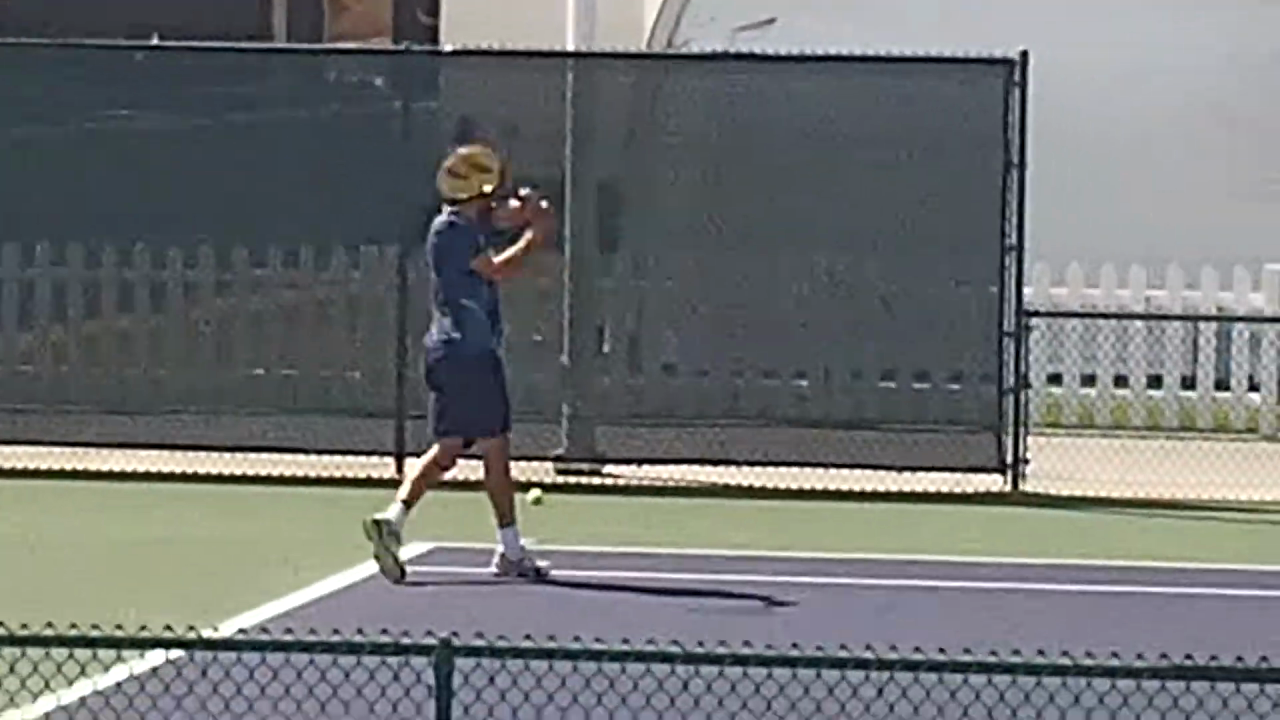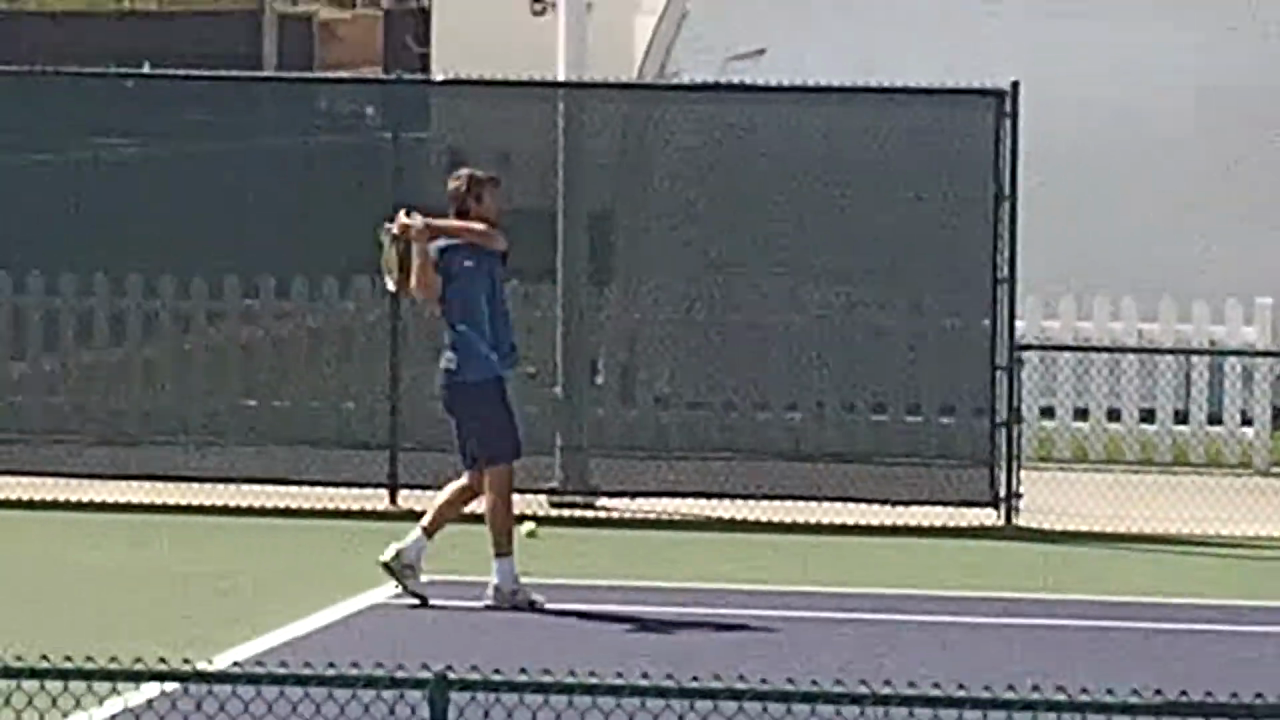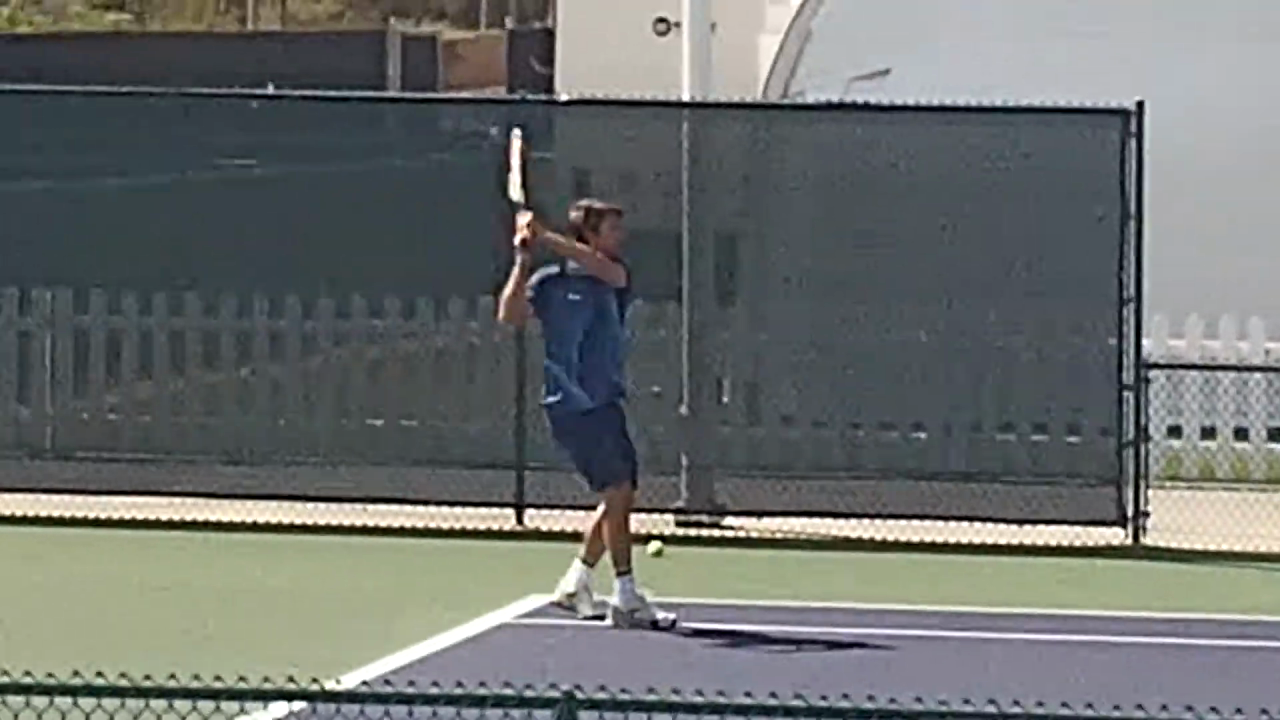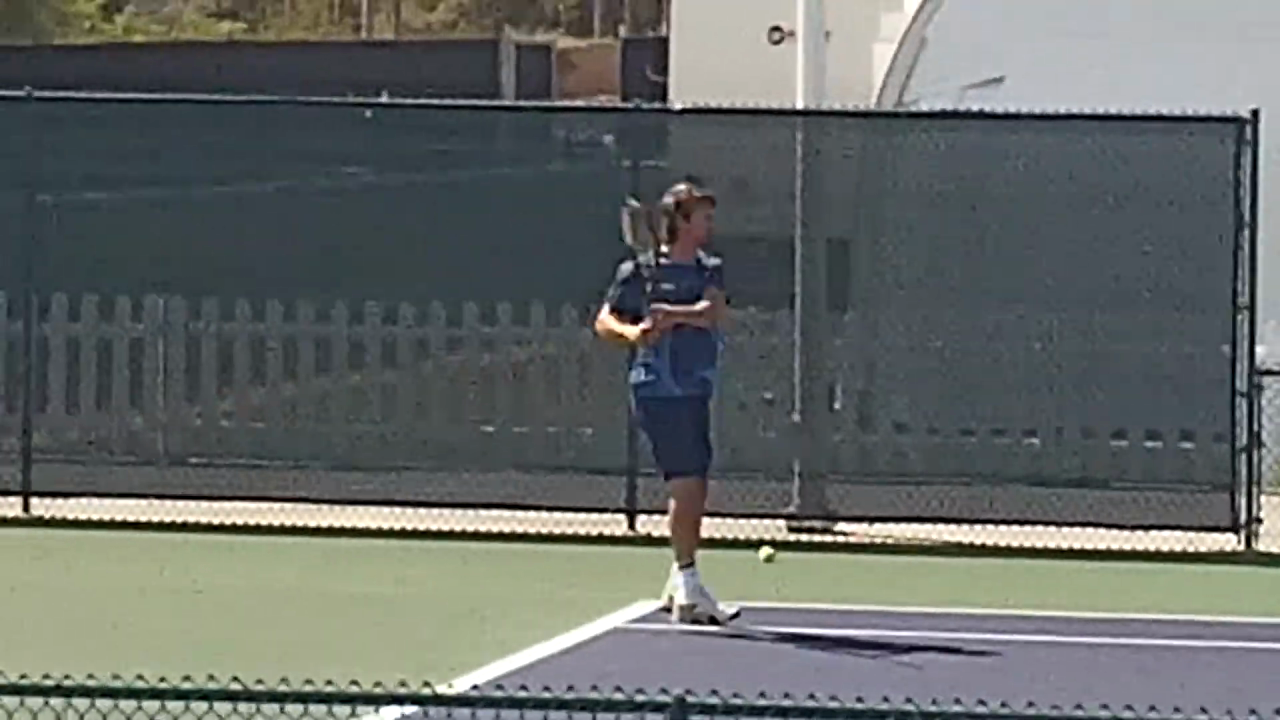
dt=0.2s
person 1, frame 1
left shoulder: (479, 215)
right shoulder: (448, 228)
left elbow: (509, 214)
right elbow: (498, 269)
left wrist: (531, 210)
right wrist: (536, 234)
left hip: (455, 350)
right hip: (467, 352)
left knee: (446, 448)
right knee: (495, 447)
left ankle: (393, 518)
right ankle: (510, 552)
person 1, frame 2
left shoulder: (491, 246)
right shoulder: (439, 252)
left elbow: (489, 237)
right elbow: (425, 292)
left wrist: (429, 224)
right wrist: (419, 241)
left hip: (486, 375)
right hip: (470, 376)
left knee: (477, 478)
right knee: (499, 474)
left ankle: (408, 551)
right ankle: (504, 583)
person 1, frame 3
left shoulder: (616, 271)
right shoulder: (548, 281)
left elbow: (602, 271)
right elbow: (509, 316)
left wrist: (547, 236)
right wrist: (522, 262)
left hip: (606, 403)
right hip: (571, 406)
left knee: (621, 496)
right knee: (616, 494)
left ankle: (574, 585)
right ankle: (628, 601)
person 1, frame 4
left shoulder: (711, 268)
right shoulder: (636, 273)
left elbow: (714, 312)
right elbow: (604, 322)
left wrist: (673, 313)
right wrist: (631, 332)
left hip: (696, 392)
right hip: (659, 391)
left knee: (695, 492)
right knee: (684, 485)
left ankle: (680, 593)
right ankle: (690, 591)
